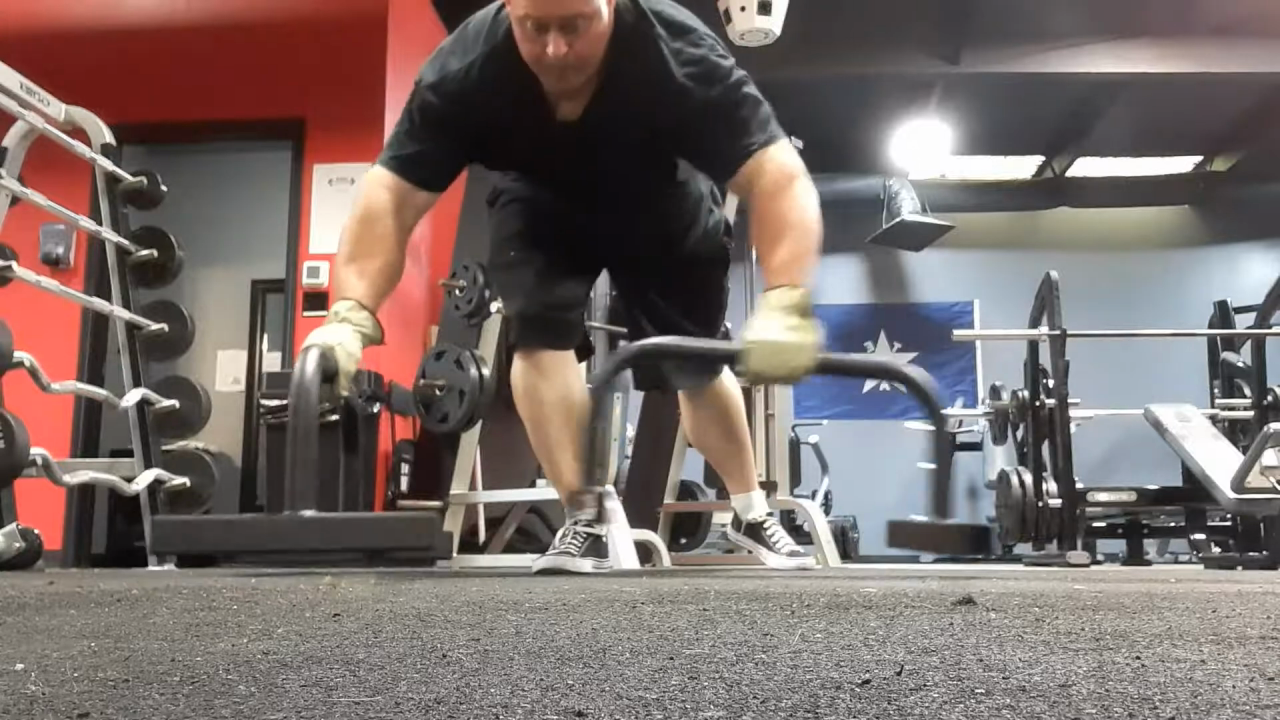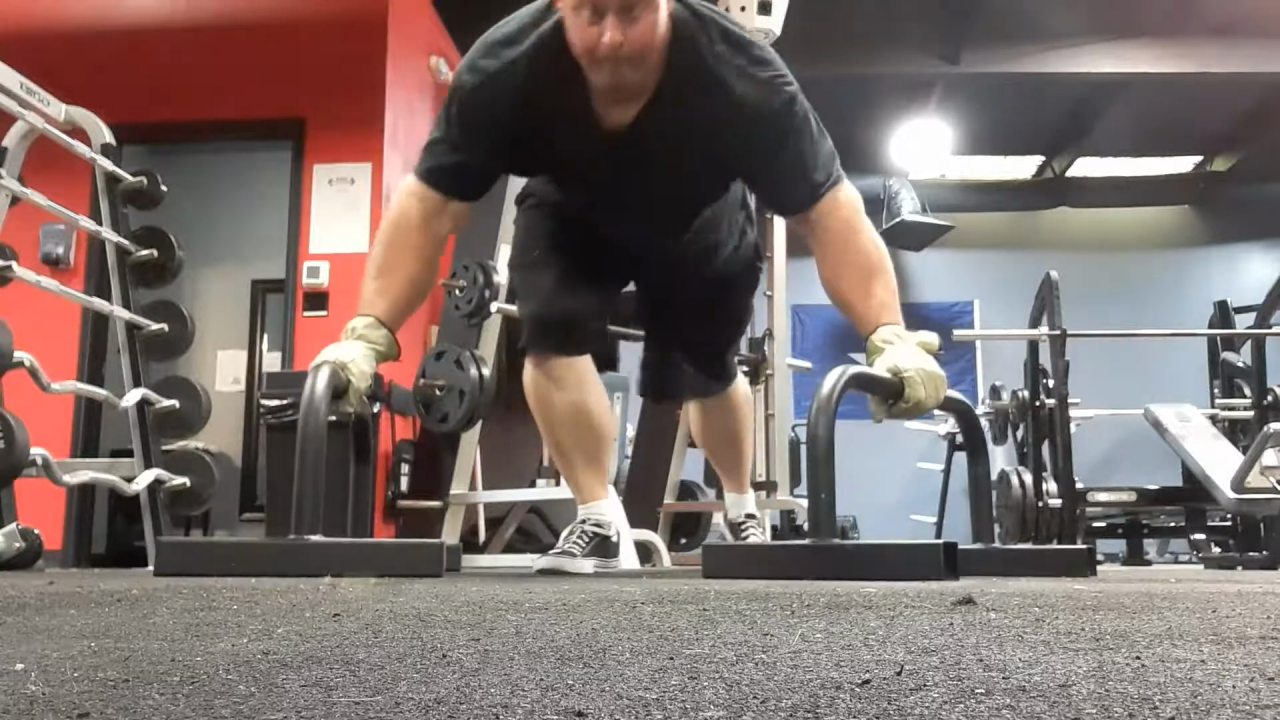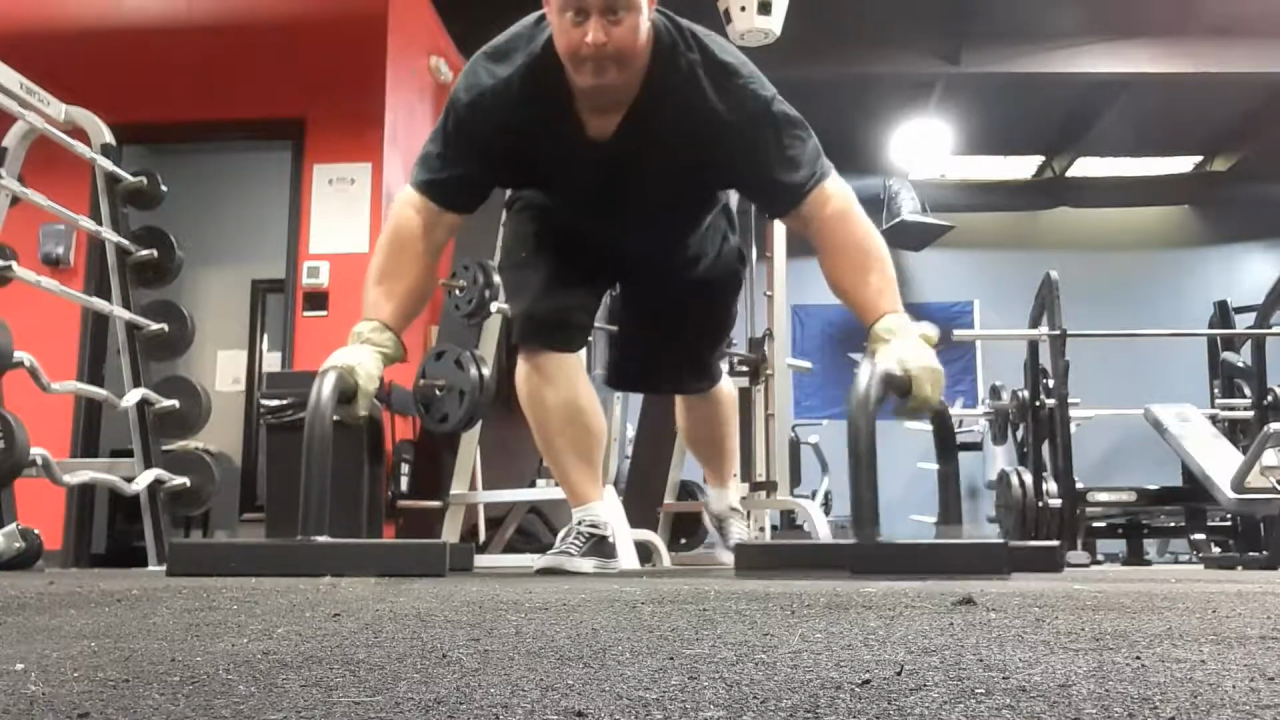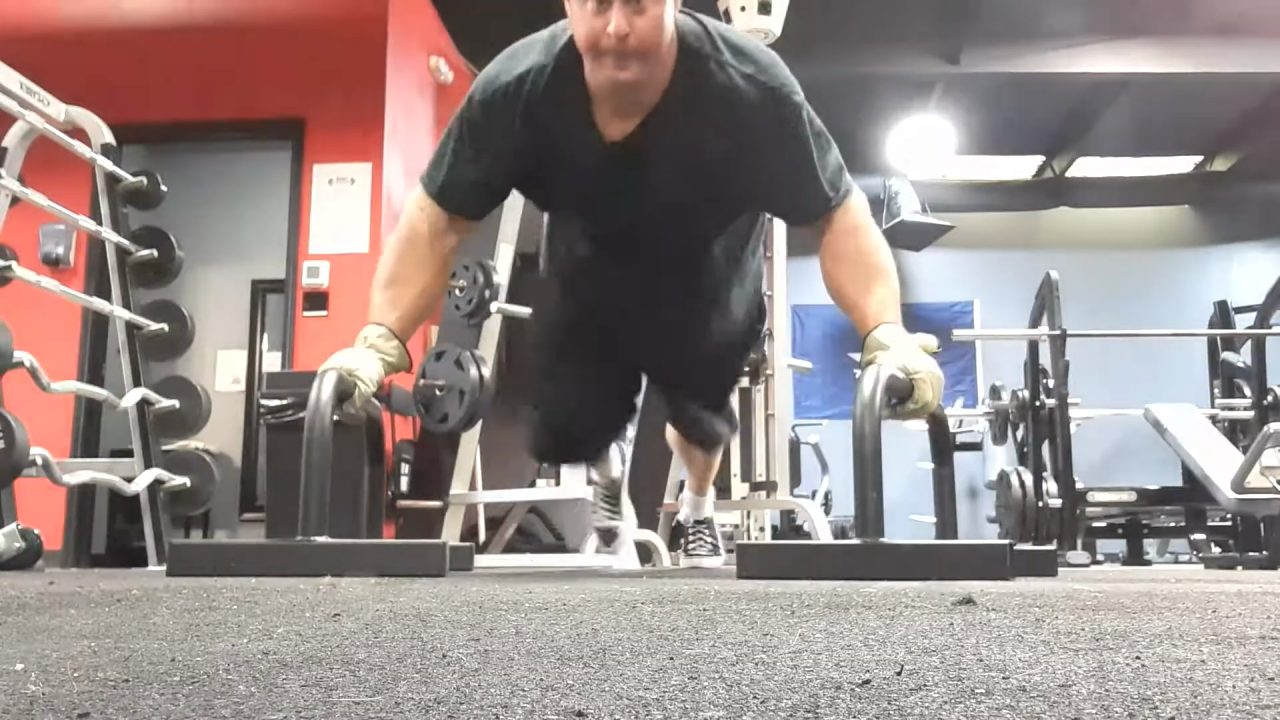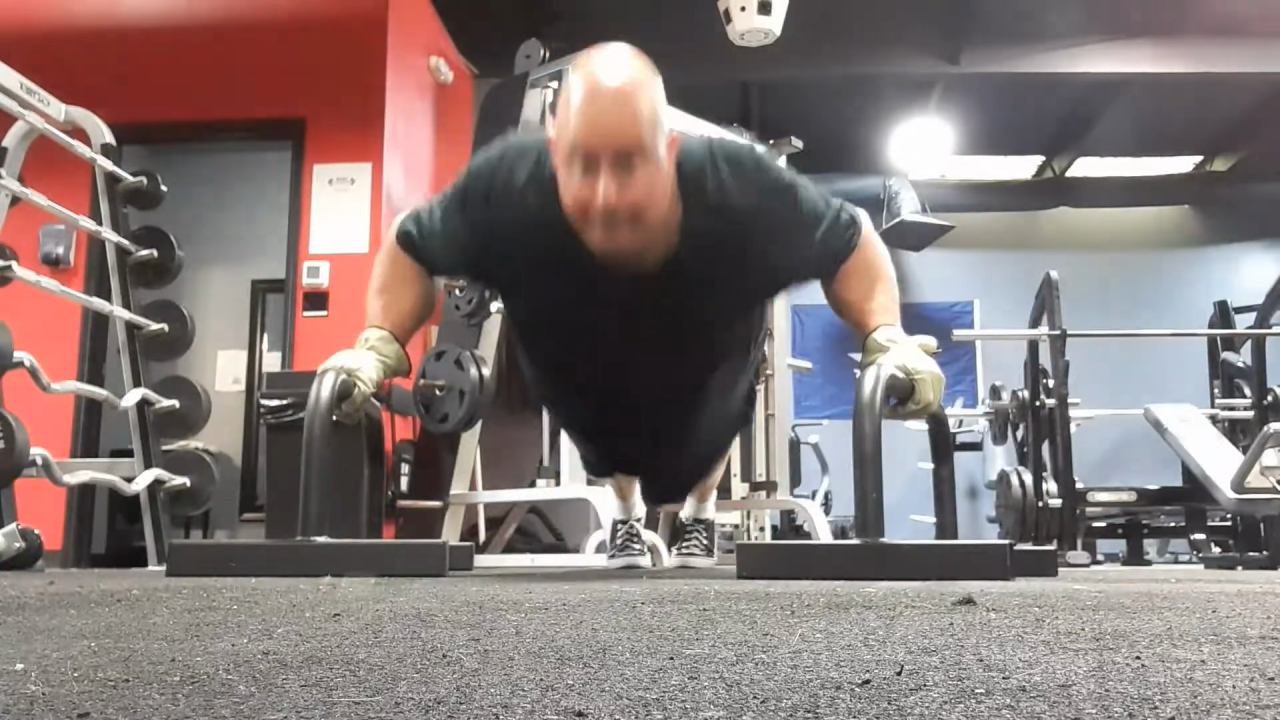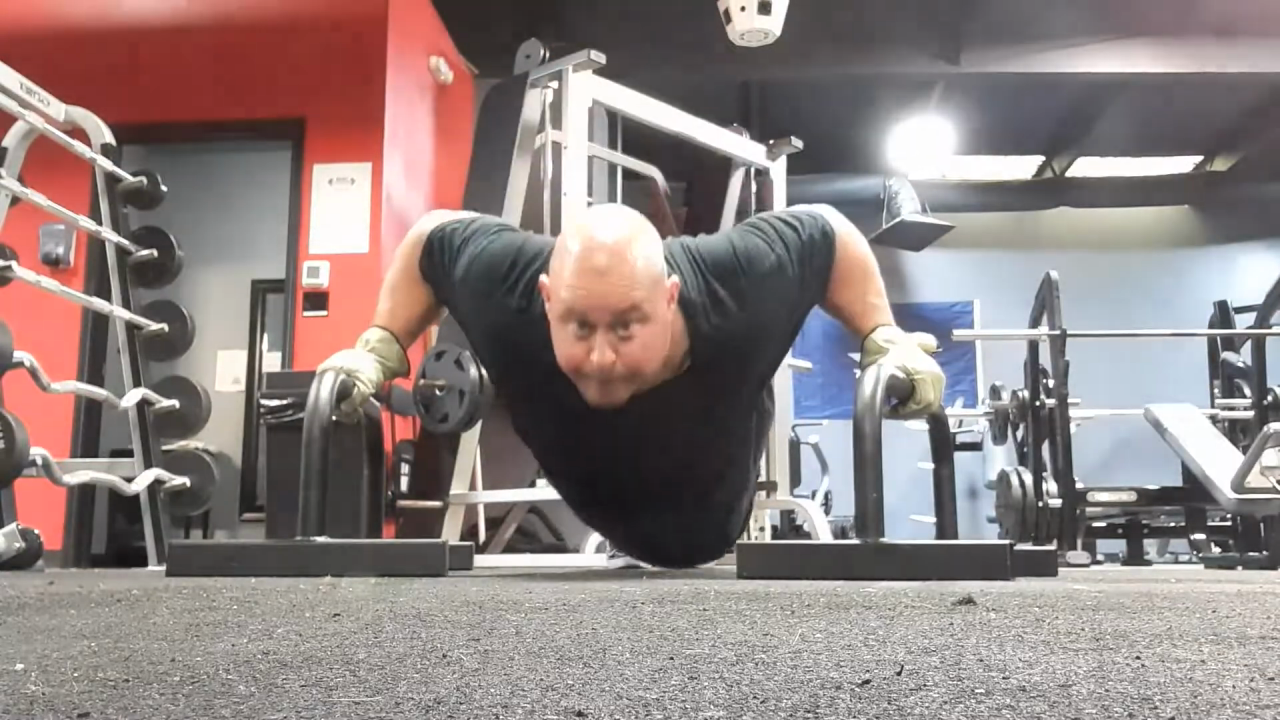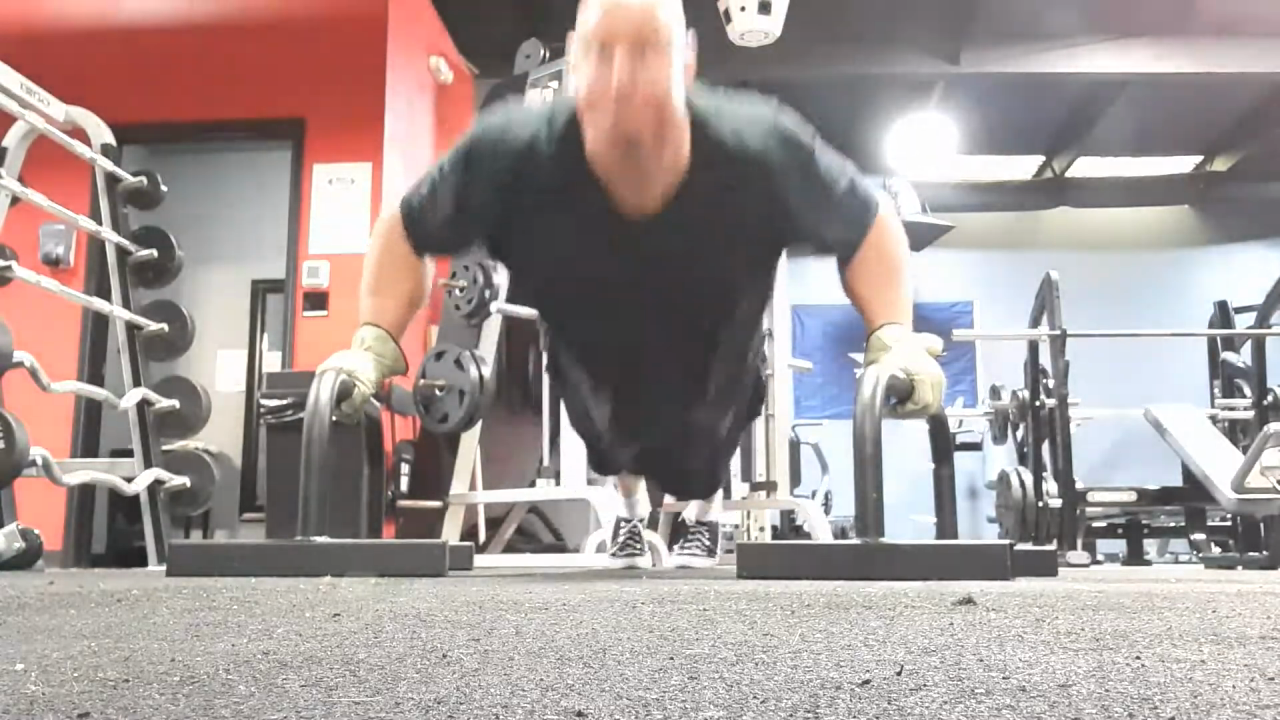
dt=0.5s
person 1, frame 1
left shoulder: (679, 52)
right shoulder: (464, 69)
left elbow: (776, 176)
right elbow: (392, 196)
left wrist: (784, 306)
right wrist: (351, 317)
left hip: (666, 210)
right hip: (543, 208)
left knee: (696, 361)
right knee: (540, 334)
left ankle: (751, 514)
right ankle: (584, 524)
person 1, frame 2
left shoulder: (740, 74)
right shoulder: (505, 67)
left elbow: (829, 214)
right elbow: (427, 208)
left wrist: (890, 337)
right wrist: (368, 334)
left hip: (698, 227)
right hip: (571, 217)
left knee: (710, 372)
right knee: (553, 340)
left ankle: (741, 511)
right ankle: (595, 524)
person 1, frame 3
left shoulder: (718, 81)
right shoulder: (499, 80)
left elbow: (822, 205)
right elbow: (423, 215)
left wrist: (892, 328)
right wrist: (373, 338)
left hip: (682, 231)
right hip: (558, 224)
left knee: (695, 371)
right knee: (544, 337)
left ankle: (725, 504)
right ankle: (590, 524)
person 1, frame 4
left shoulder: (745, 81)
right shoulder: (516, 86)
left elbow: (838, 214)
right elbow: (437, 219)
left wrist: (888, 339)
right wrist: (379, 343)
left hip: (705, 277)
right hip: (591, 271)
left knee: (700, 419)
right knee: (574, 429)
left ankle: (698, 514)
right ankle: (608, 482)
person 1, frame 5
left shoulder: (743, 191)
right shoulder: (505, 189)
left elbow: (848, 243)
right elbow: (411, 246)
left wrist: (890, 341)
right wrist: (377, 348)
left hip: (703, 396)
right hip: (587, 390)
left knee: (695, 462)
right knee: (612, 460)
left ankle: (698, 517)
right ankle: (627, 519)
person 1, frame 6
left shoulder: (738, 290)
right shoulder: (506, 289)
left elbow: (827, 231)
right elbow: (433, 234)
left wrist: (886, 341)
right wrist: (379, 348)
person 1, frame 7
left shoulder: (760, 150)
right shoulder: (510, 155)
left elbow: (866, 220)
right elbow: (408, 230)
left wrist: (893, 340)
right wrist: (372, 347)
left hip: (711, 373)
right hip: (597, 368)
left knee: (699, 467)
right knee: (615, 459)
left ankle: (702, 522)
right ankle: (628, 522)
